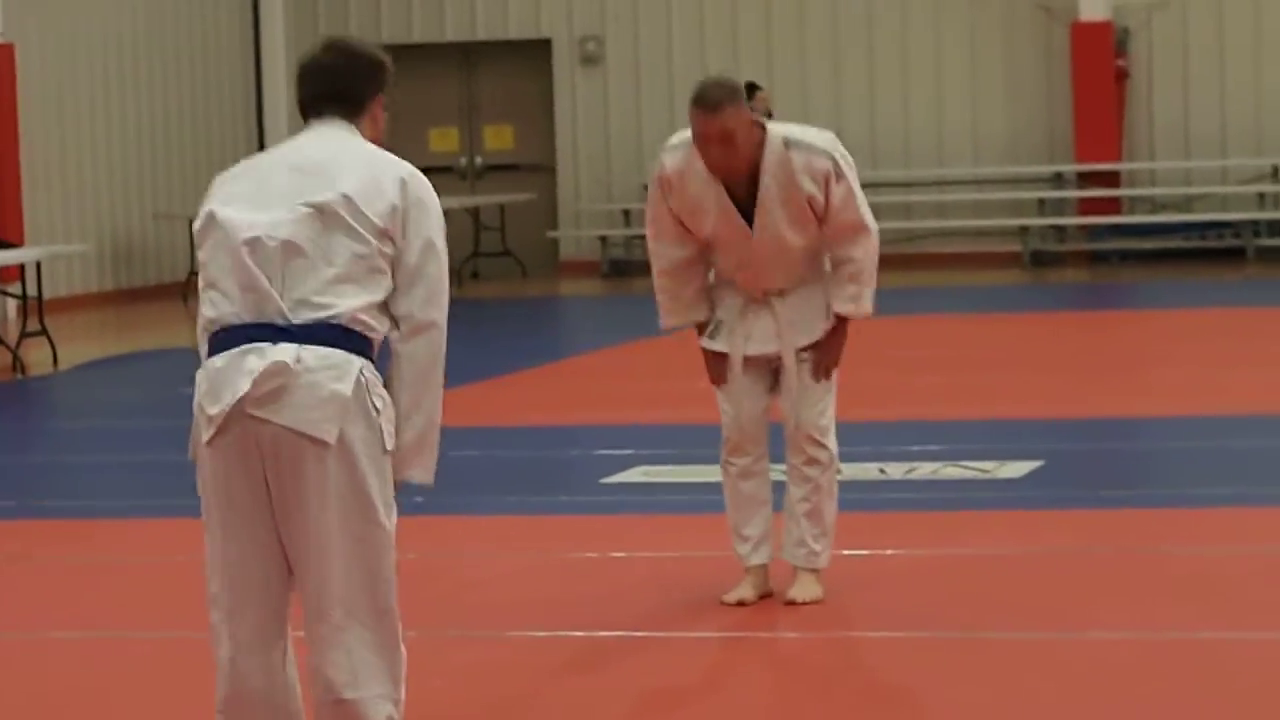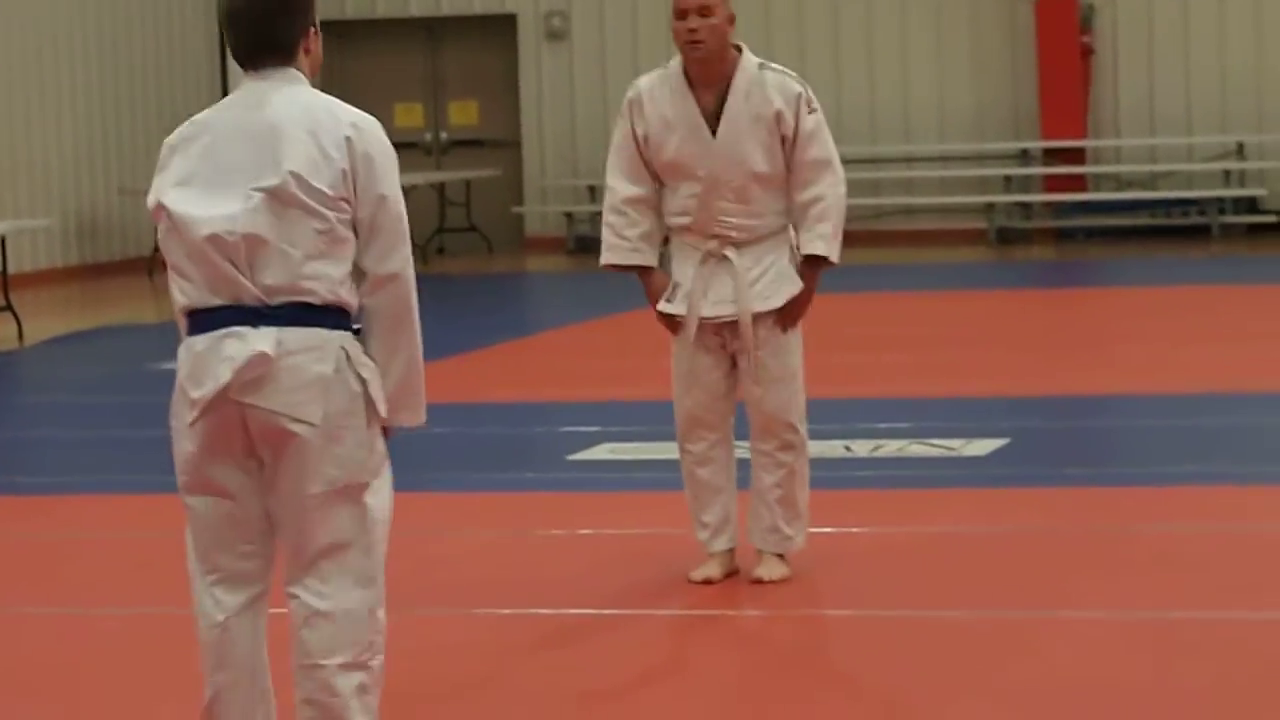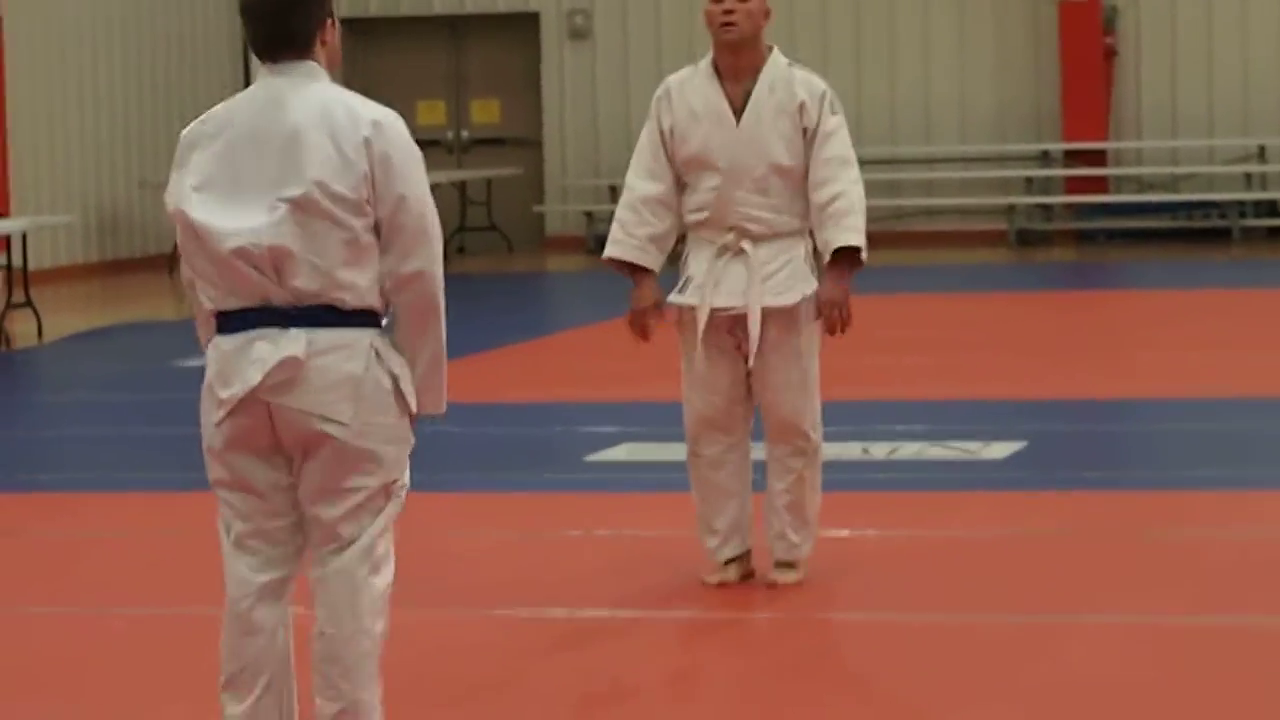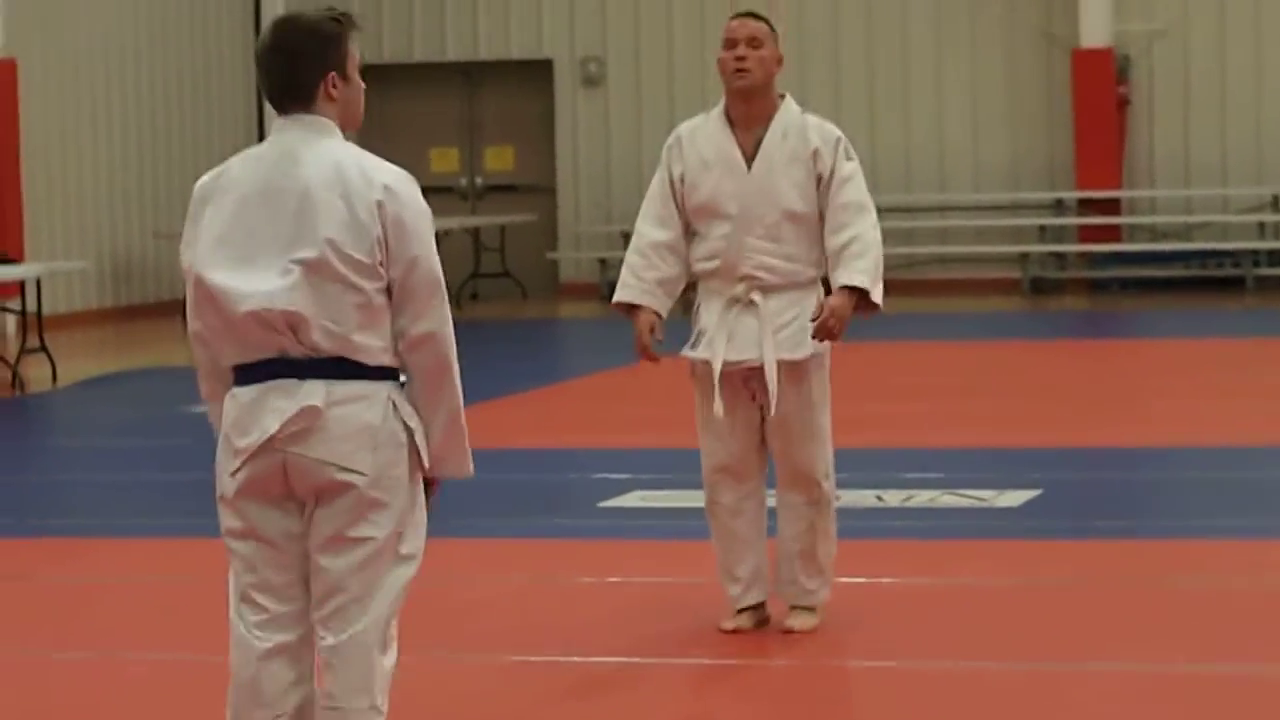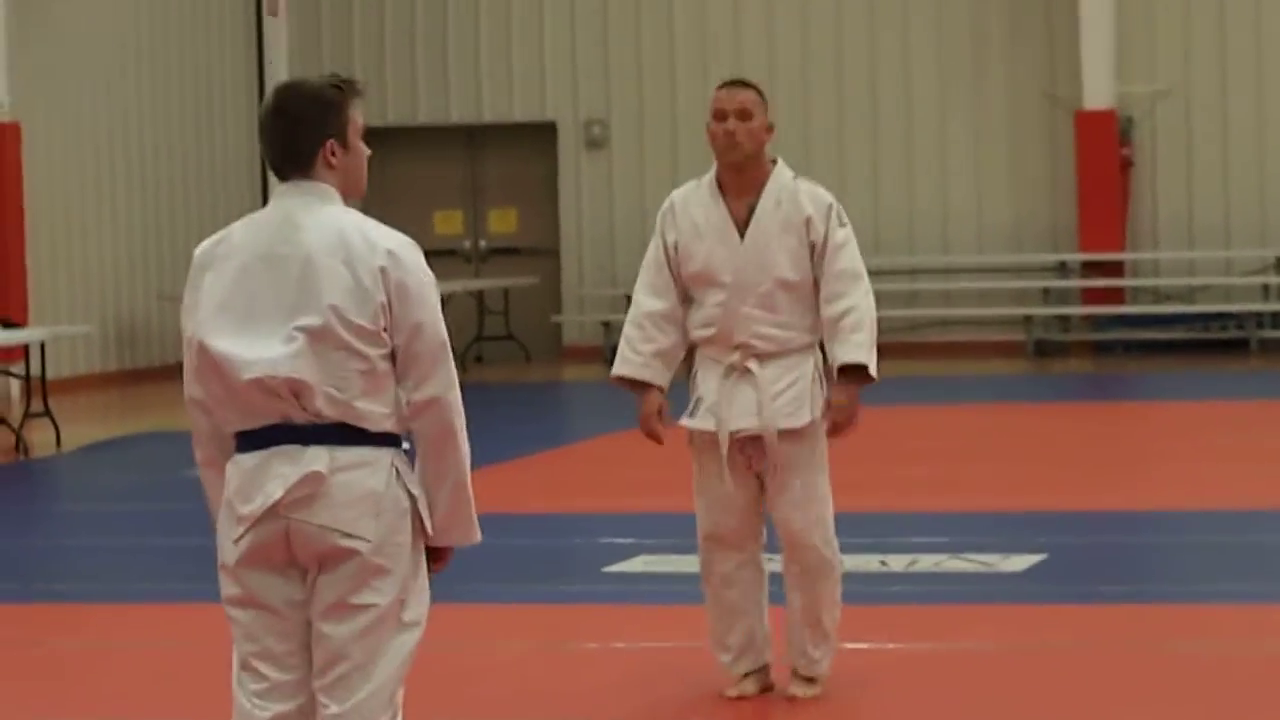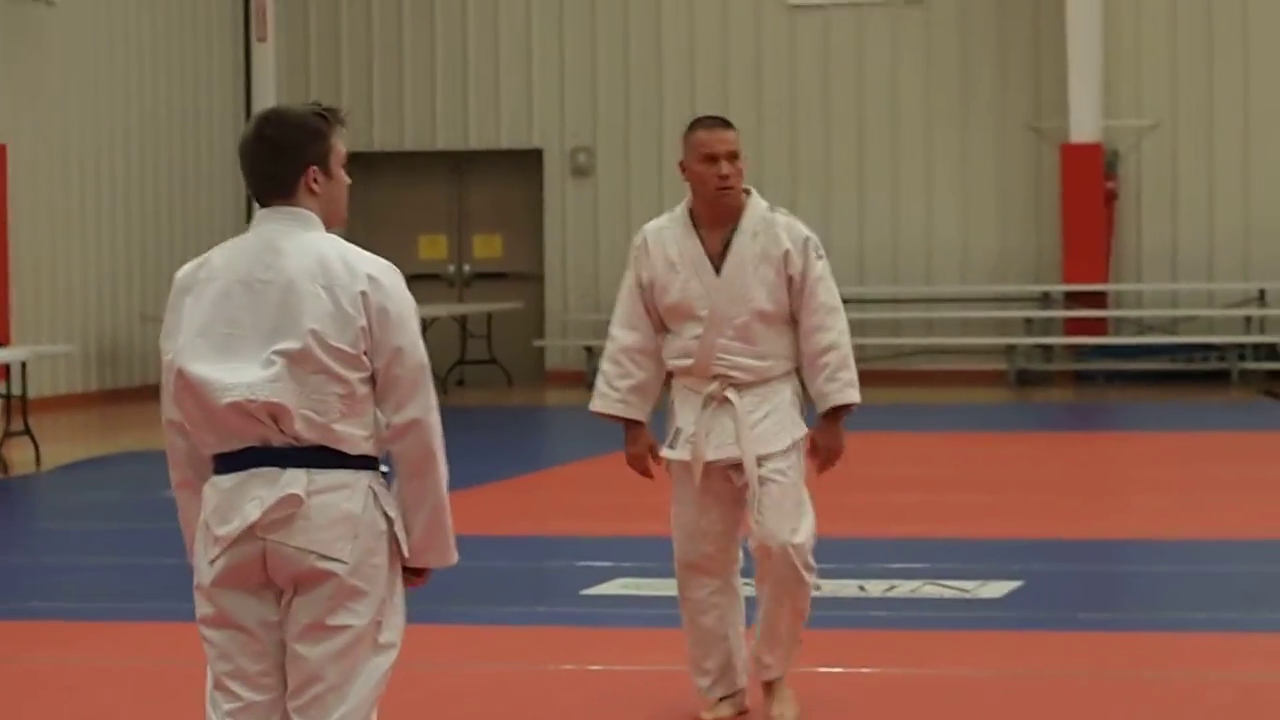
dt=0.2s
person 1, frame 1
left shoulder: (233, 181)
right shoulder: (399, 181)
right elbow: (420, 326)
right wrist: (406, 453)
left hip: (229, 390)
right hip: (329, 391)
left knee: (244, 606)
right knee: (351, 607)
person 1, frame 2
left shoulder: (183, 143)
right shoulder: (350, 131)
left elbow: (188, 275)
right elbow: (387, 275)
right wrist: (393, 398)
left hip: (210, 368)
right hip: (313, 367)
left knee: (225, 579)
right knee: (337, 577)
person 1, frame 3
left shoulder: (201, 136)
right shoulder: (370, 126)
left elbow: (198, 273)
right elbow: (414, 268)
right wrist: (420, 382)
left hip: (239, 367)
right hip: (342, 366)
left knee: (253, 567)
right knee: (351, 569)
person 1, frame 4
left shoulder: (214, 190)
right shoulder: (380, 186)
left elbow: (204, 333)
right elbow: (426, 331)
right wrist: (440, 447)
left hip: (255, 425)
right hip: (356, 423)
left knee: (263, 621)
right knee: (355, 626)
person 1, frame 5
left shoulder: (215, 256)
right shoulder: (383, 251)
left elbow: (205, 404)
right elbow: (431, 398)
right wrist: (446, 519)
left hip: (258, 492)
right hip: (359, 490)
person 1, frame 6
left shoulder: (195, 280)
right shoulder: (365, 276)
left elbow: (181, 427)
right elbow: (410, 420)
left wrist: (202, 532)
right wrist: (424, 541)
left hip: (234, 514)
right hip: (335, 514)
person 2, frame 1
left shoulder: (815, 158)
right shoulder: (673, 170)
left elbow: (855, 241)
right elbow: (674, 258)
left wrist: (841, 325)
right wrist: (702, 330)
left hip: (806, 311)
right hip: (736, 314)
left knee: (809, 435)
right knee: (741, 439)
left ankle: (807, 564)
right ankle: (754, 566)
person 2, frame 2
left shoulder: (783, 91)
right shoulder: (644, 99)
left elbow: (820, 183)
right elbow: (628, 193)
left wrist: (808, 275)
right wrist: (649, 277)
left hip: (767, 273)
right hip: (692, 275)
left knee: (777, 415)
right knee: (698, 418)
left ankle: (775, 545)
right ankle: (718, 546)
person 2, frame 3
left shoulder: (807, 92)
right shoulder: (675, 95)
left elbow: (837, 183)
right elbow: (650, 189)
left wrist: (839, 271)
right wrist: (641, 276)
left hip: (782, 272)
right hip: (707, 273)
left knee: (792, 420)
right knee: (710, 422)
left ankle: (789, 551)
right ankle: (731, 550)
person 2, frame 4
left shoulder: (819, 139)
right shoulder: (687, 143)
left elbow: (854, 227)
right elbow: (659, 234)
left wrist: (848, 294)
right wrist: (644, 307)
left hip: (794, 323)
right hip: (718, 325)
left knee: (804, 469)
right knee: (727, 470)
left ankle: (805, 595)
right ankle: (747, 597)
person 2, frame 5
left shoulder: (813, 205)
right shoulder: (680, 210)
left elbow: (848, 295)
right elbow: (657, 303)
left wrist: (847, 380)
right wrist: (648, 384)
left hip: (791, 388)
right hip: (716, 390)
left knee: (807, 536)
right knee: (724, 538)
left ankle: (810, 663)
right ankle: (748, 663)
person 2, frame 6
left shoulder: (788, 237)
right shoulder: (654, 243)
left elbow: (824, 329)
right elbow: (633, 338)
left wrist: (832, 417)
right wrist: (633, 424)
left hip: (768, 413)
right hip: (694, 418)
left knee: (784, 545)
right knee: (700, 562)
